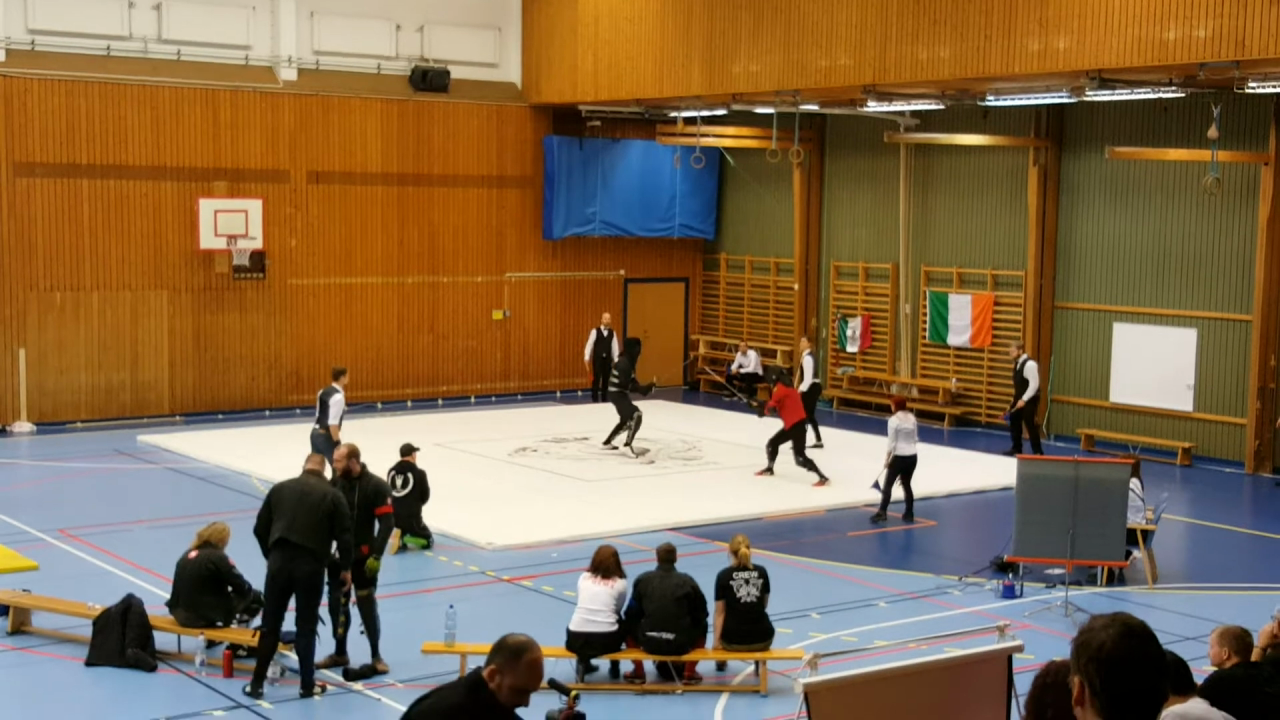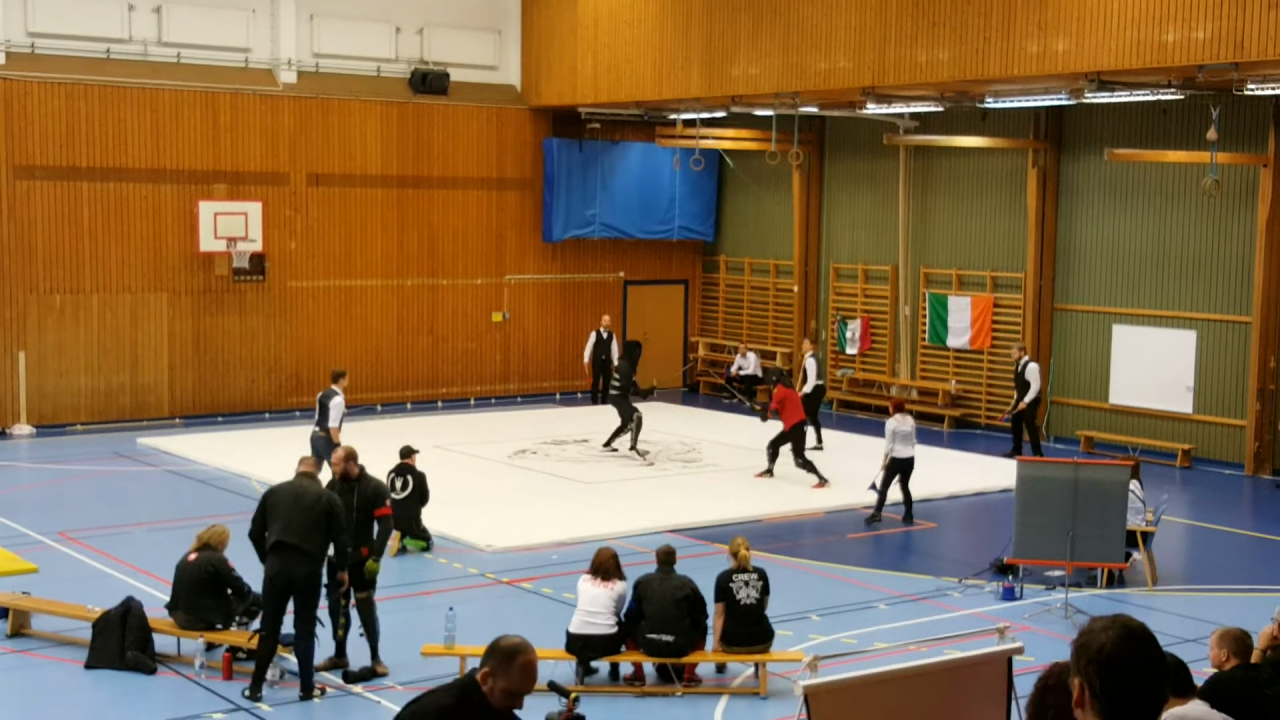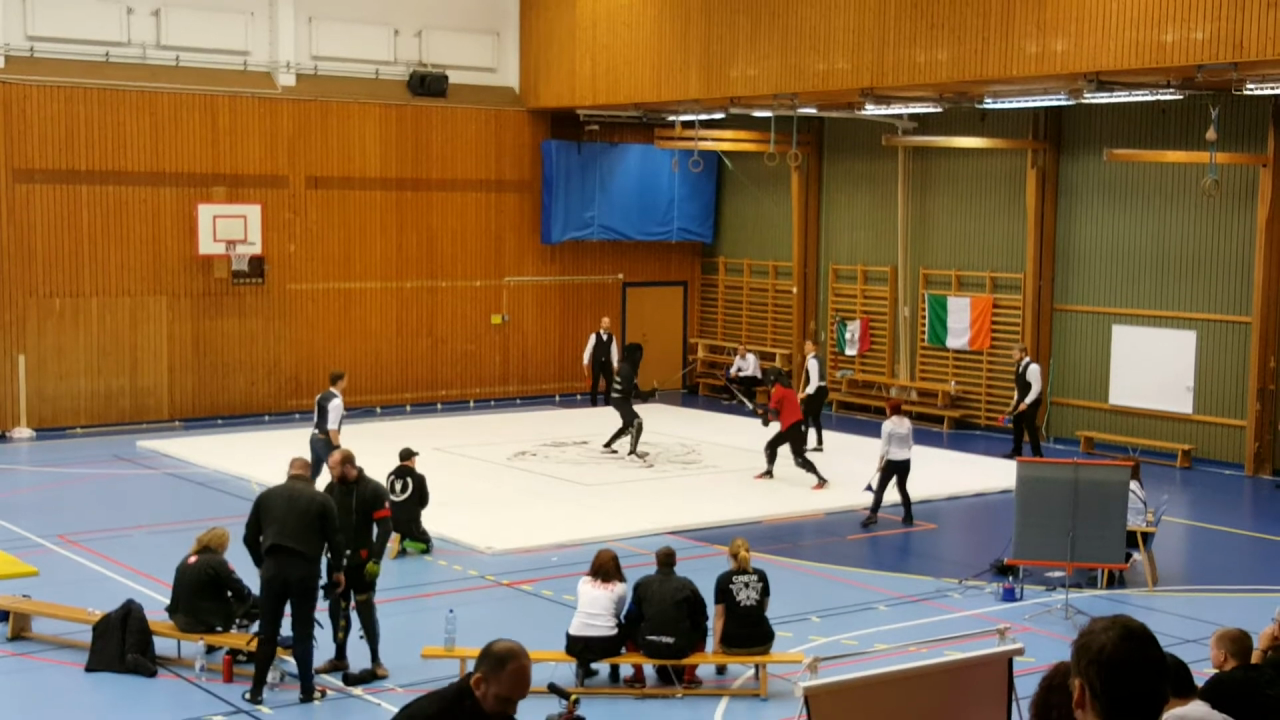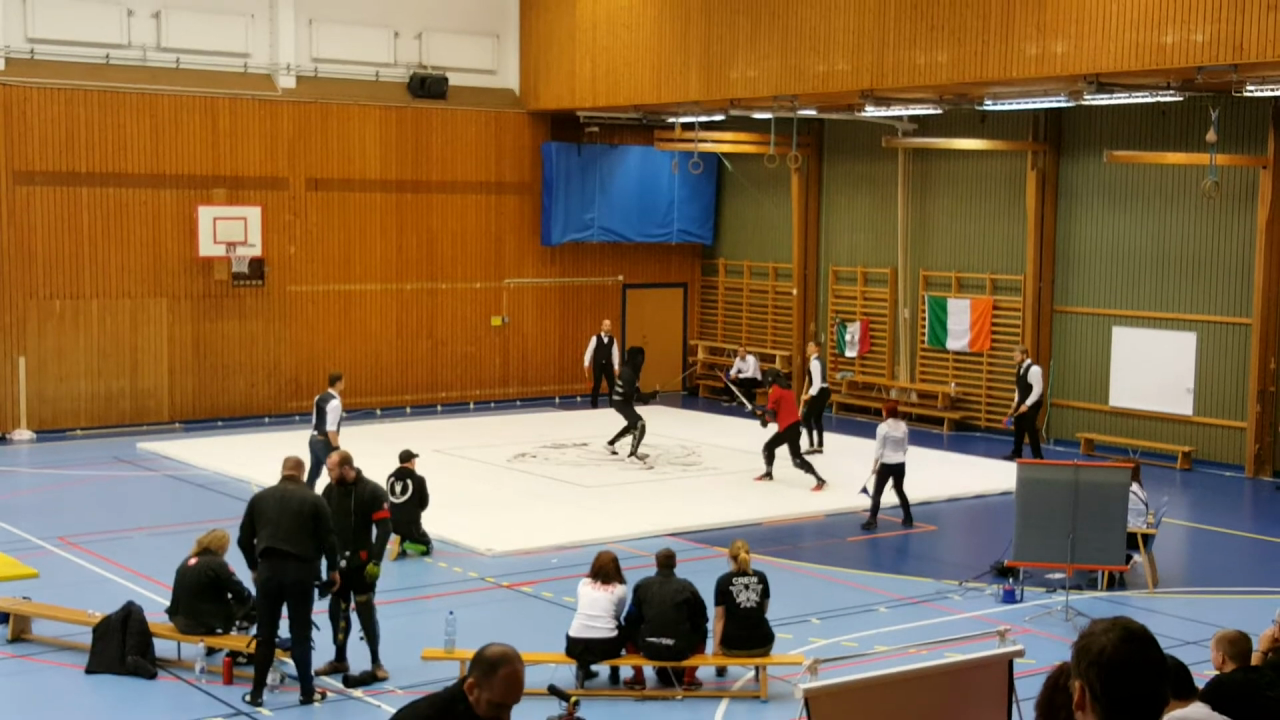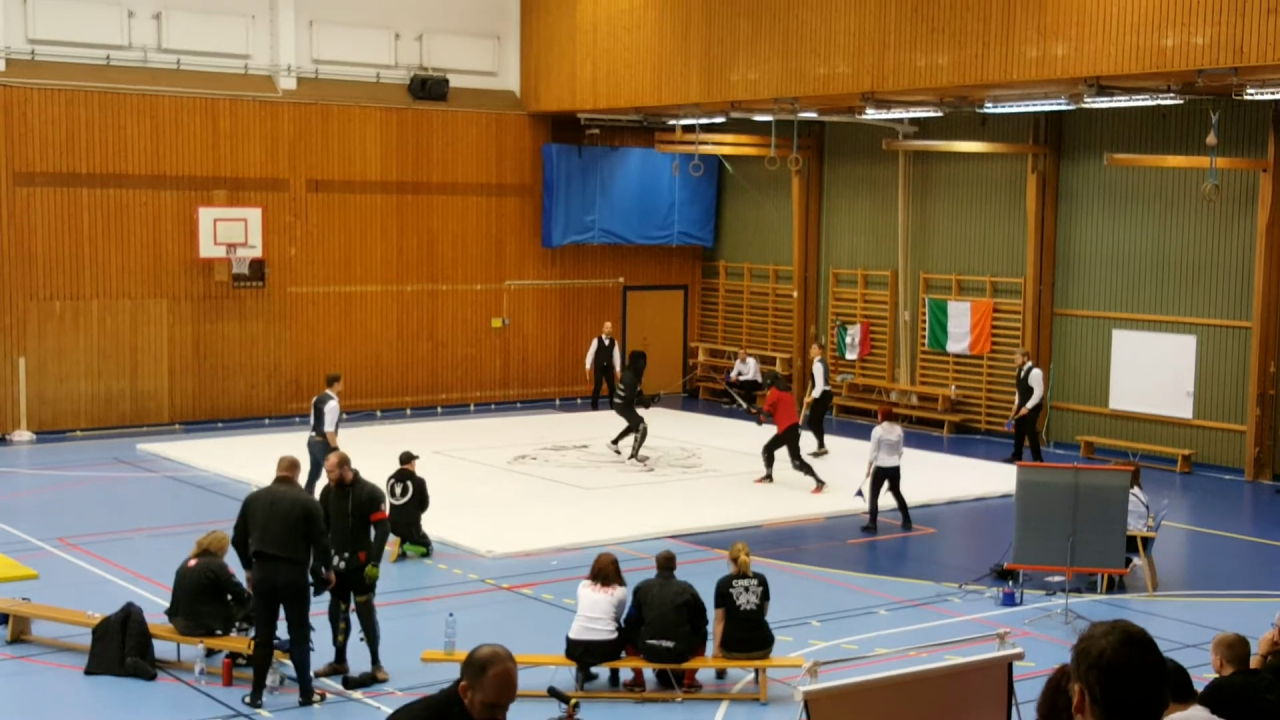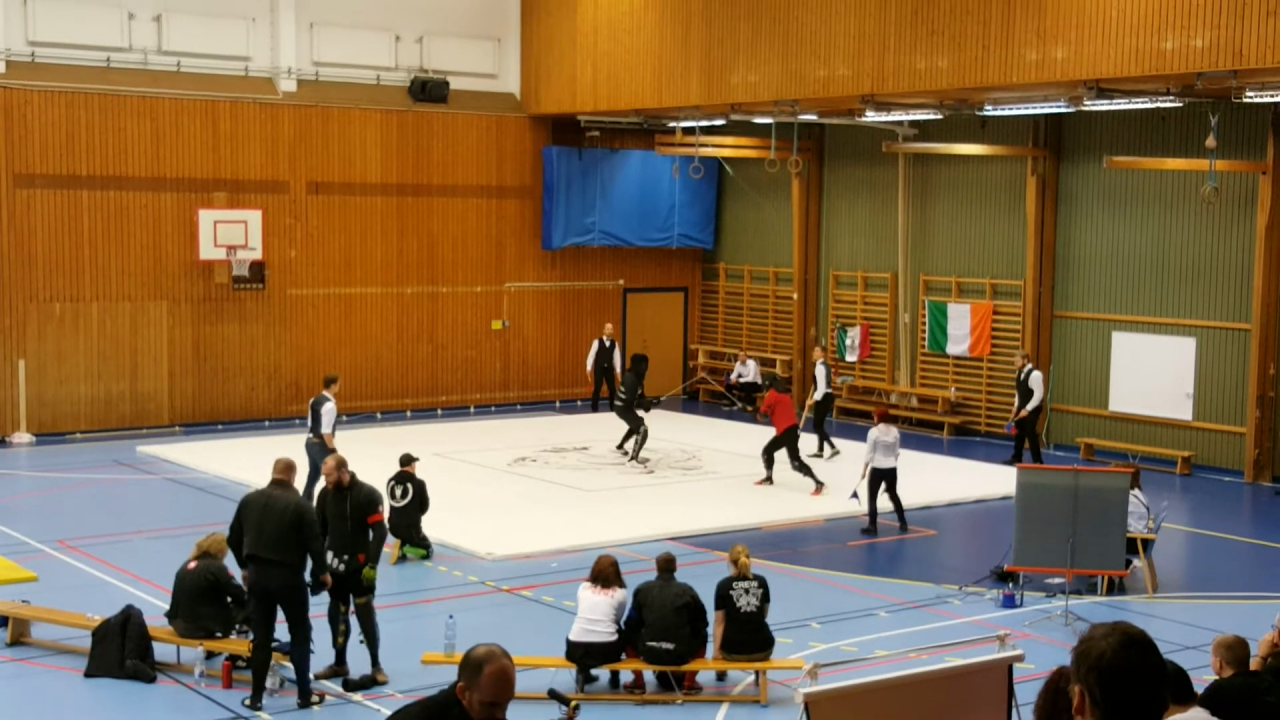
dt=0.1s
person 1, frame 1
left shoulder: (280, 488)
right shoulder: (333, 496)
left elbow: (260, 528)
right elbow: (344, 536)
left wrist: (269, 556)
right wrist: (345, 568)
left hip: (280, 561)
right hip: (311, 566)
left knee: (270, 624)
right knee: (306, 626)
left ankle: (257, 682)
right ankle: (307, 684)
person 1, frame 2
left shoulder: (273, 492)
right shoulder: (328, 498)
left elbow: (255, 532)
right elbow: (339, 537)
left wrist: (266, 560)
right wrist: (342, 569)
left hip: (277, 564)
right hip: (308, 568)
left knee: (269, 628)
right knee: (304, 629)
left ankle: (255, 686)
right ankle: (307, 687)
person 1, frame 3
left shoulder: (267, 496)
right shoulder: (321, 500)
left elbow: (250, 536)
right elbow: (334, 538)
left wrist: (260, 565)
right wrist: (338, 570)
left hip: (273, 568)
right hip: (304, 570)
left knee: (267, 631)
right knee: (303, 632)
left ankle: (256, 690)
right ankle: (307, 689)
person 1, frame 4
left shoulder: (260, 498)
right shoulder: (314, 500)
left elbow: (244, 539)
right elbow: (327, 539)
left wrist: (254, 568)
right wrist: (333, 570)
left hip: (269, 570)
right hip: (300, 572)
left knee: (266, 634)
right knee: (301, 633)
left ankle: (257, 692)
right ankle: (307, 691)
person 1, frame 5
left shoulder: (253, 499)
right shoulder: (306, 502)
left elbow: (238, 539)
right elbow: (320, 540)
left wrist: (248, 568)
right wrist: (327, 569)
left hip: (262, 572)
right hip: (293, 574)
left knee: (263, 635)
right knee: (299, 634)
left ankle: (255, 694)
right ankle: (307, 693)
person 1, frame 6
left shoulder: (249, 500)
right shoulder: (300, 505)
left elbow: (233, 539)
right elbow: (314, 543)
left wrist: (244, 567)
right wrist: (322, 572)
left hip: (257, 575)
right hip: (288, 576)
left knee: (261, 637)
right knee: (300, 634)
left ankle: (256, 696)
right ankle: (305, 694)
person 2, frame 1
left shoulder: (377, 486)
right shoulder: (334, 483)
left elbow: (386, 523)
left wrist: (376, 556)
left hip: (362, 556)
left knee: (367, 606)
right knee: (337, 603)
left ankle: (376, 656)
right ankle: (340, 654)
person 2, frame 2
left shoulder: (376, 489)
right shoulder: (333, 485)
left elbow: (385, 525)
left wrist: (376, 557)
left hip: (361, 559)
right hip: (337, 557)
left knee: (366, 608)
right knee: (337, 606)
left ankle: (375, 658)
right ankle: (339, 656)
person 2, frame 3
left shoulder: (374, 491)
right shoulder: (332, 488)
left elbow: (385, 527)
left wrist: (376, 559)
left hip: (361, 561)
left knee: (366, 610)
right knee: (337, 608)
left ankle: (376, 661)
right ankle: (340, 658)
person 2, frame 4
left shoulder: (373, 492)
right shoulder: (331, 490)
left elbow: (384, 528)
left wrist: (376, 561)
left hip: (361, 562)
right hip: (336, 561)
left knee: (366, 612)
right knee: (338, 610)
left ankle: (376, 662)
right ankle: (340, 660)
person 2, frame 5
left shoulder: (371, 493)
right shoulder: (329, 491)
left elbow: (382, 529)
right elbow: (321, 526)
left wrist: (375, 562)
left hip: (360, 563)
right hip: (335, 562)
left knee: (366, 612)
right knee: (337, 611)
left ankle: (376, 664)
right ankle: (339, 662)
person 2, frame 6
left shoulder: (368, 495)
right shoulder: (326, 494)
left elbow: (380, 532)
right elbow: (320, 529)
left wrist: (372, 564)
left hip: (359, 565)
right hip: (334, 564)
left knee: (365, 615)
right knee: (337, 614)
left ankle: (376, 666)
right ankle: (339, 664)
